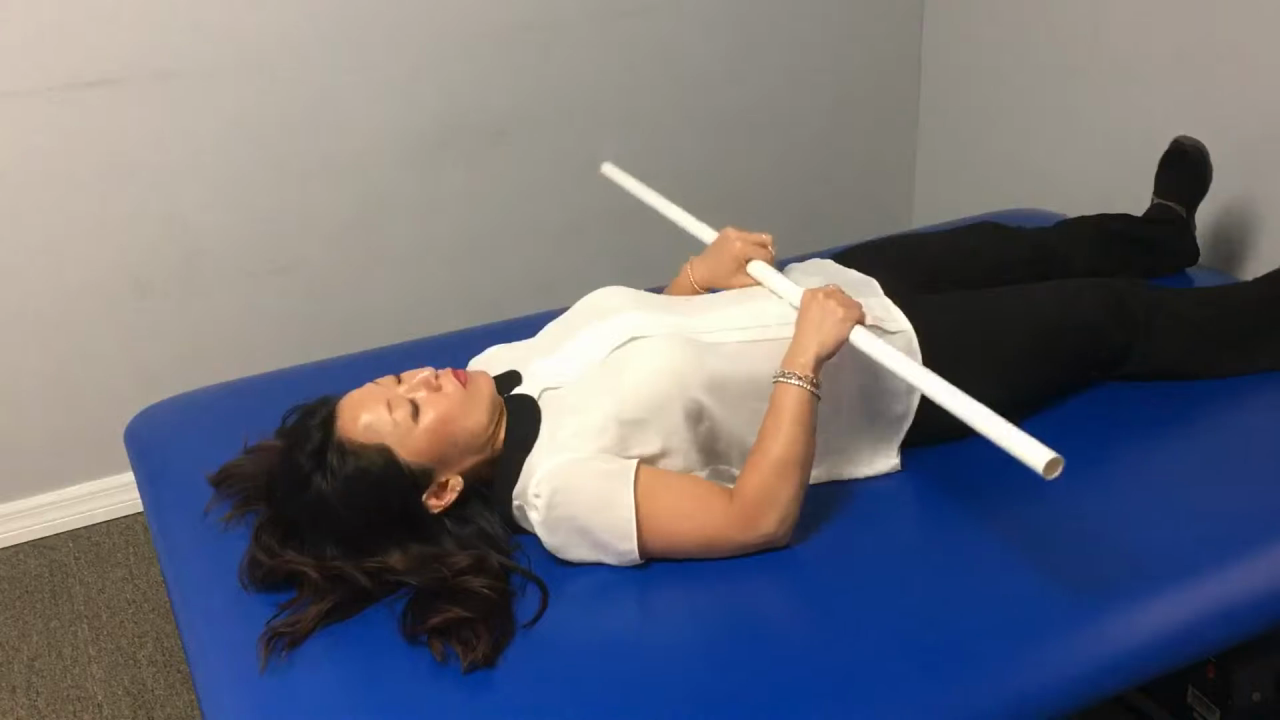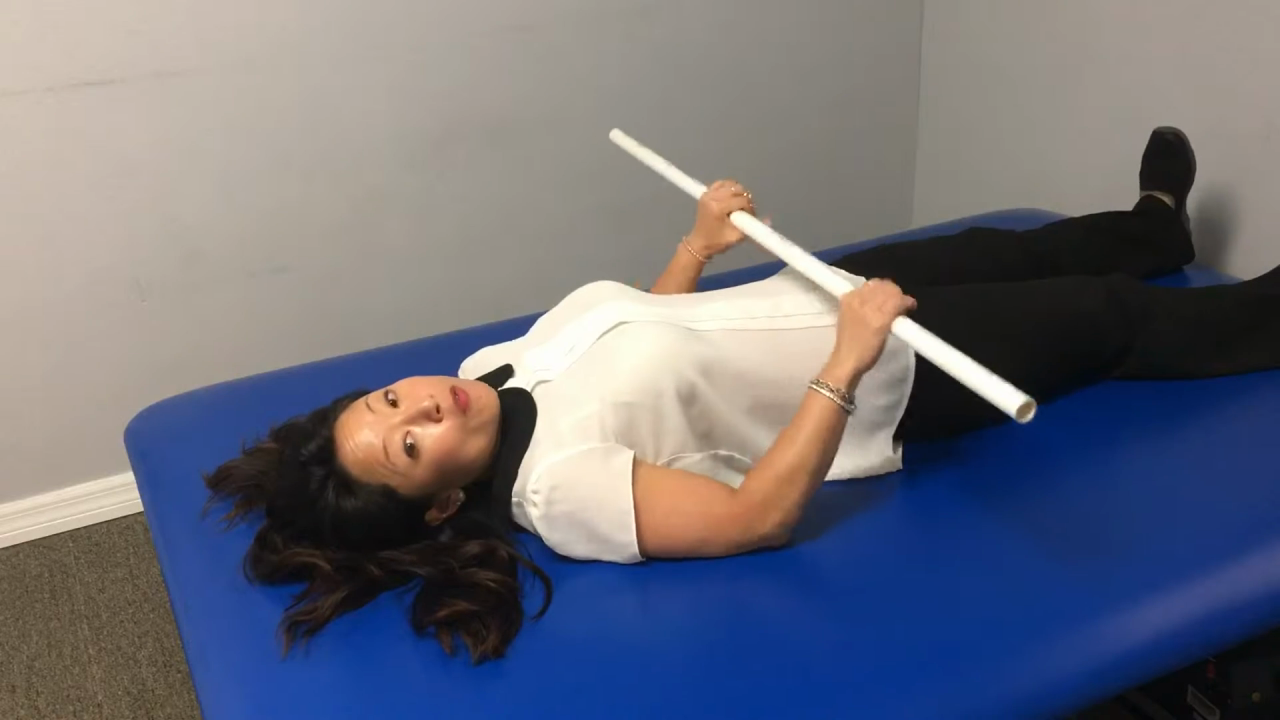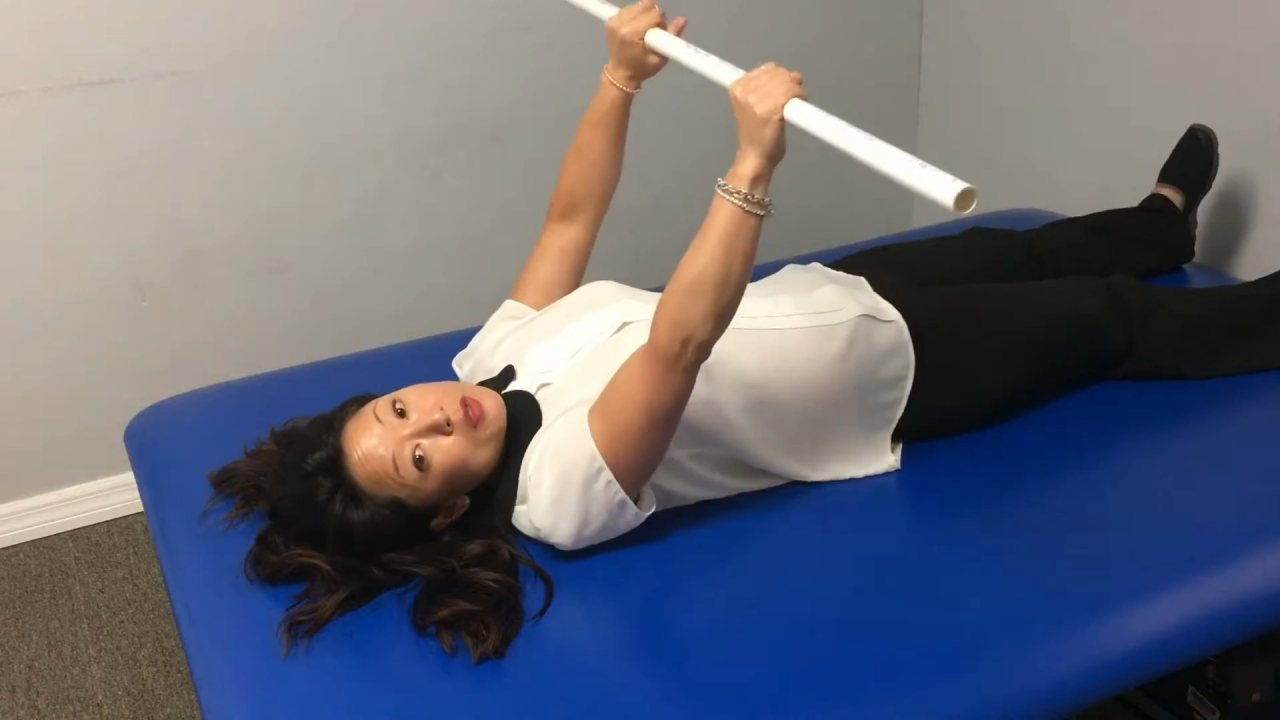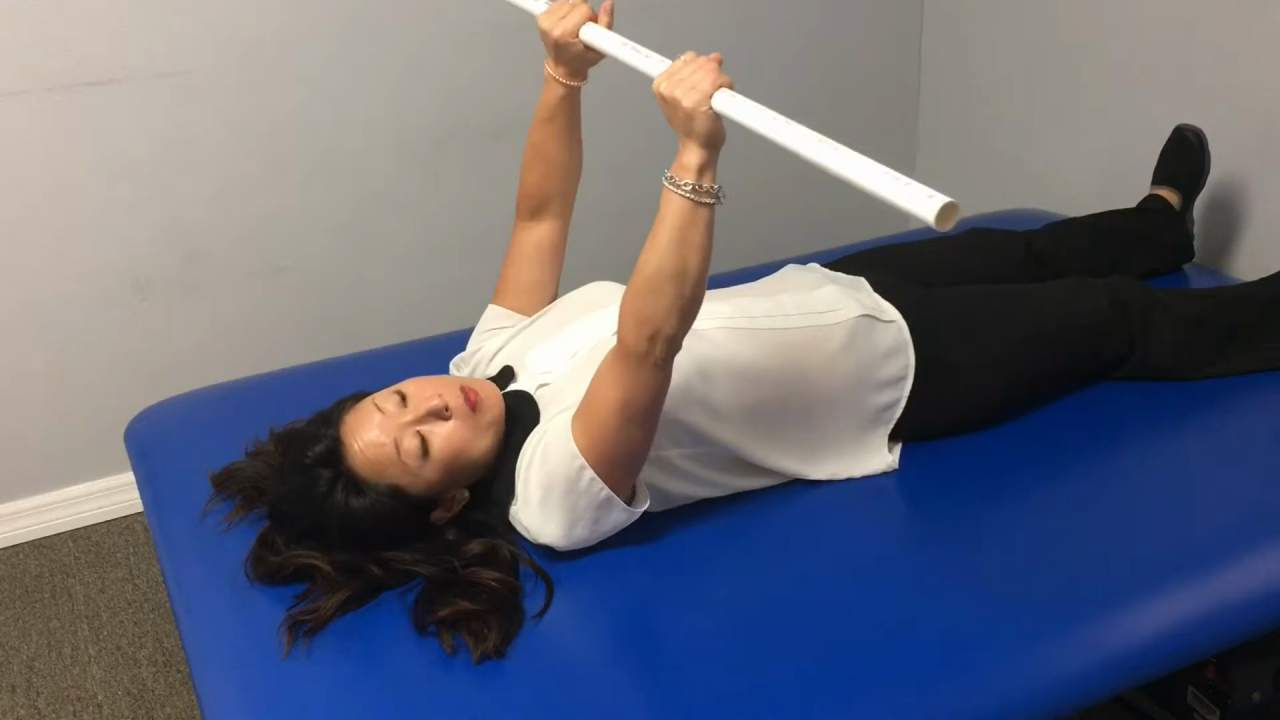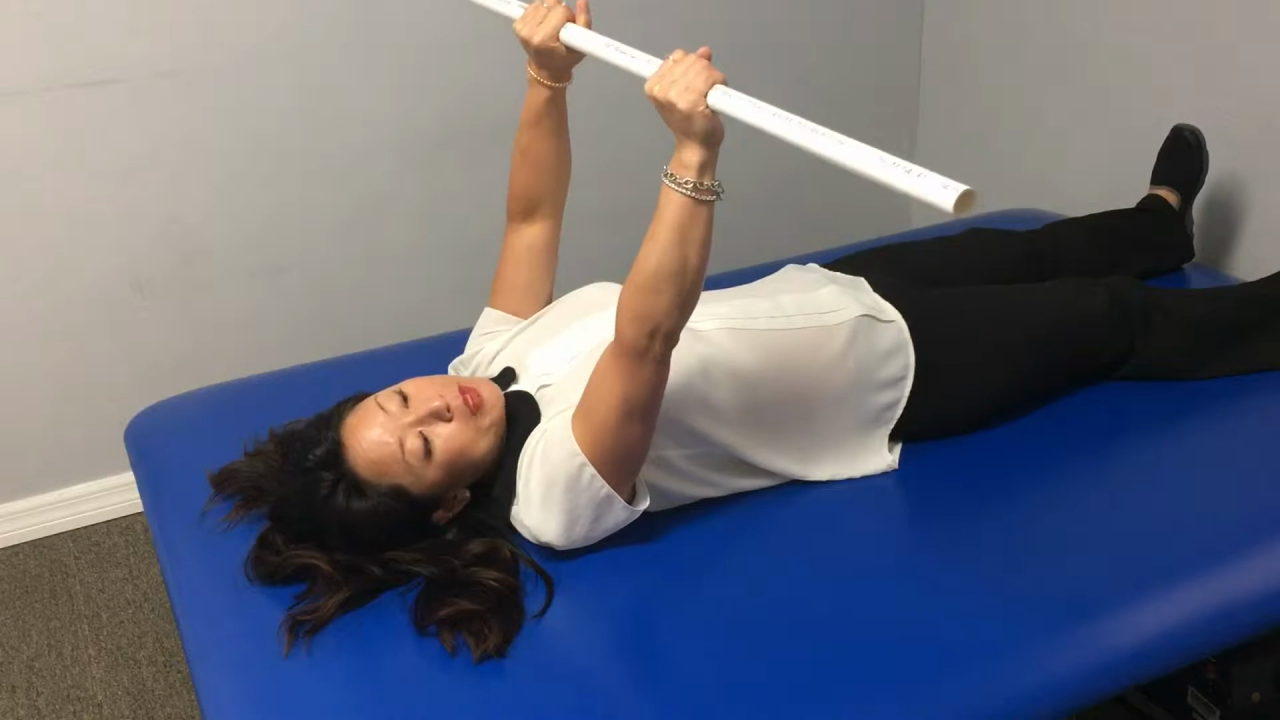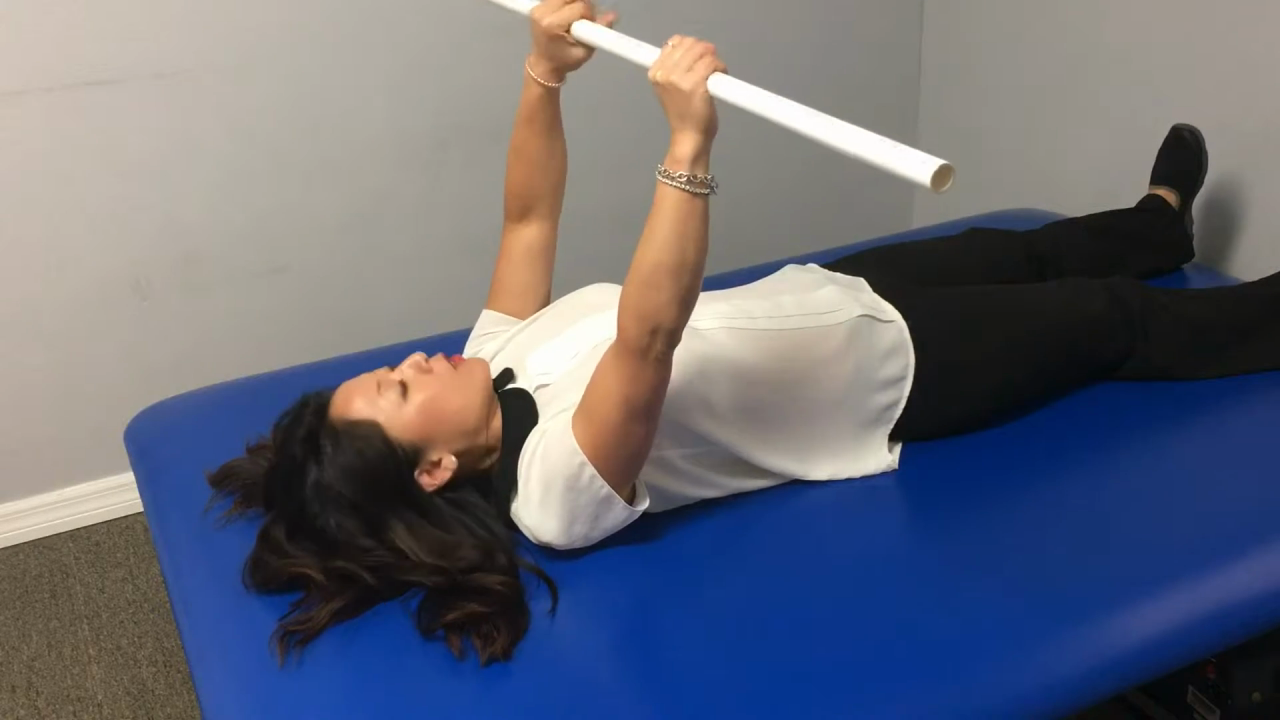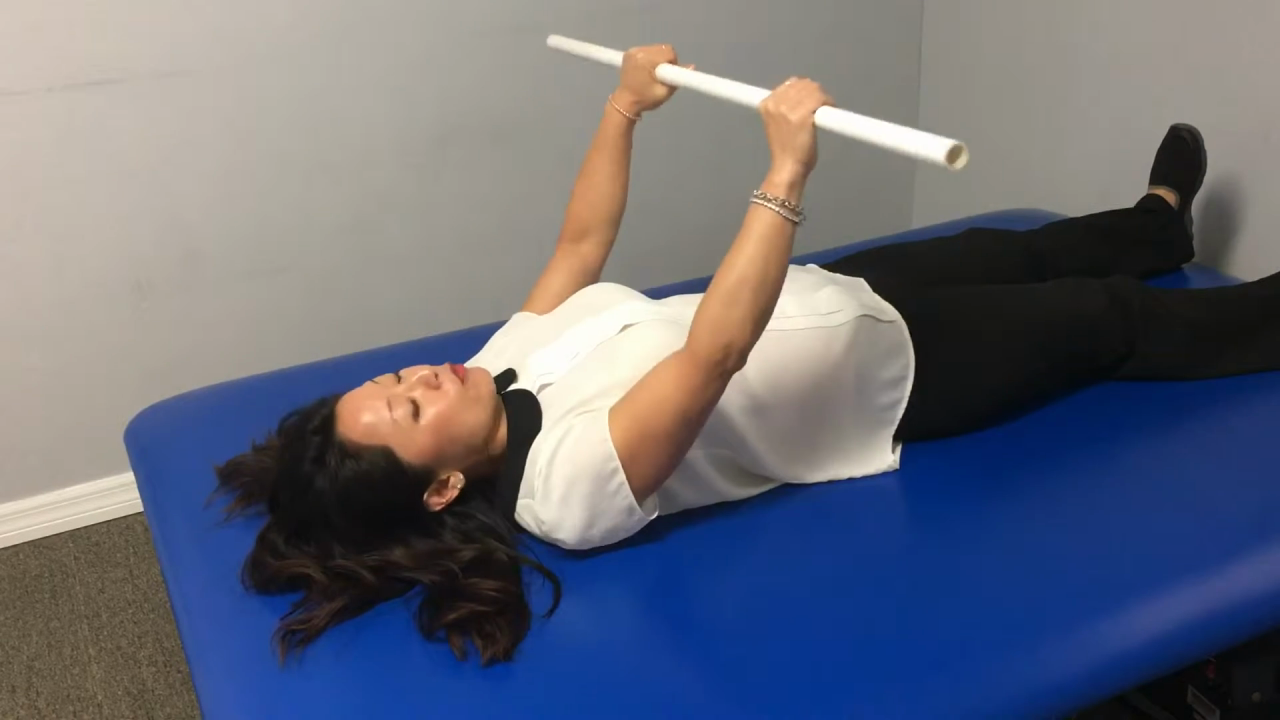
dt=0.7s
person 1, frame 1
left shoulder: (502, 367)
right shoulder: (559, 492)
right elbow: (758, 517)
left wrist: (698, 278)
right wrist: (808, 357)
left hip: (836, 283)
right hip: (889, 371)
left knee: (1013, 248)
right knee: (1115, 323)
left ankle: (1160, 230)
person 1, frame 2
left shoulder: (493, 365)
right shoulder: (559, 491)
right elbow: (760, 515)
left wrist: (698, 247)
right wrist: (851, 359)
left hip: (821, 293)
right hip: (882, 381)
left knee: (1015, 251)
right knee: (1108, 322)
left ankle: (1155, 225)
person 1, frame 3
left shoulder: (495, 357)
right shoulder: (565, 488)
left elbow: (570, 218)
right elbow: (682, 340)
right wrist: (753, 161)
left hip: (832, 292)
right hip: (889, 371)
left knee: (1012, 251)
right knee: (1113, 322)
left ankle: (1162, 220)
person 1, frame 4
left shoulder: (492, 356)
right shoulder: (557, 493)
left elbow: (541, 215)
right elbow: (649, 341)
right wrist: (696, 154)
left hip: (828, 293)
right hip: (893, 367)
left knee: (1007, 249)
right knee: (1113, 323)
left ankle: (1161, 222)
person 1, frame 5
left shoulder: (490, 359)
right shoulder: (557, 491)
left elbow: (532, 218)
right elbow: (647, 338)
right wrist: (694, 152)
left hip: (827, 291)
right hip: (891, 366)
left knee: (1013, 254)
right knee: (1113, 324)
left ankle: (1158, 223)
person 1, frame 6
left shoulder: (496, 359)
right shoulder: (560, 491)
left elbow: (530, 219)
right elbow: (649, 334)
right wrist: (688, 140)
left hip: (827, 292)
right hip: (888, 368)
left knee: (1012, 251)
right knee: (1113, 323)
left ankle: (1160, 221)
person 1, frame 7
left shoulder: (506, 360)
right shoulder: (571, 486)
left elbow: (582, 243)
right elbow: (718, 350)
left wrist: (624, 108)
right wrist: (787, 170)
left hip: (834, 288)
right hip: (890, 365)
left knee: (1018, 254)
right knee: (1110, 322)
left ankle: (1156, 221)
